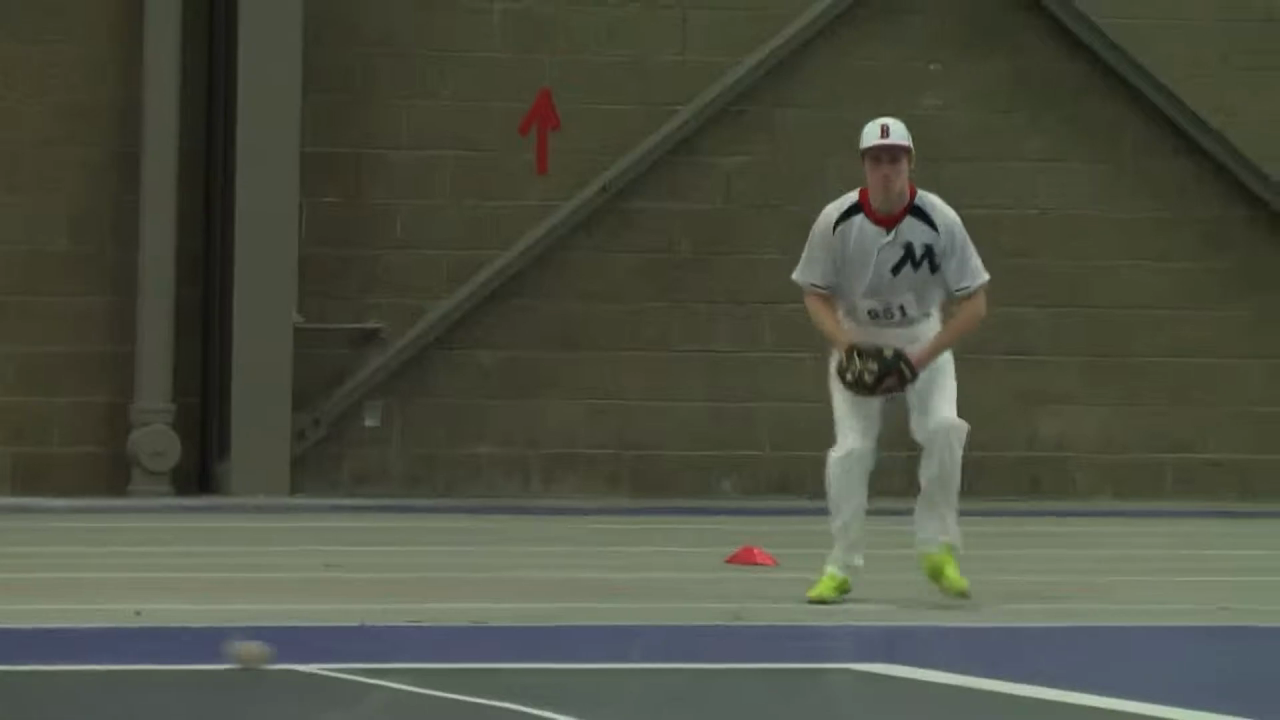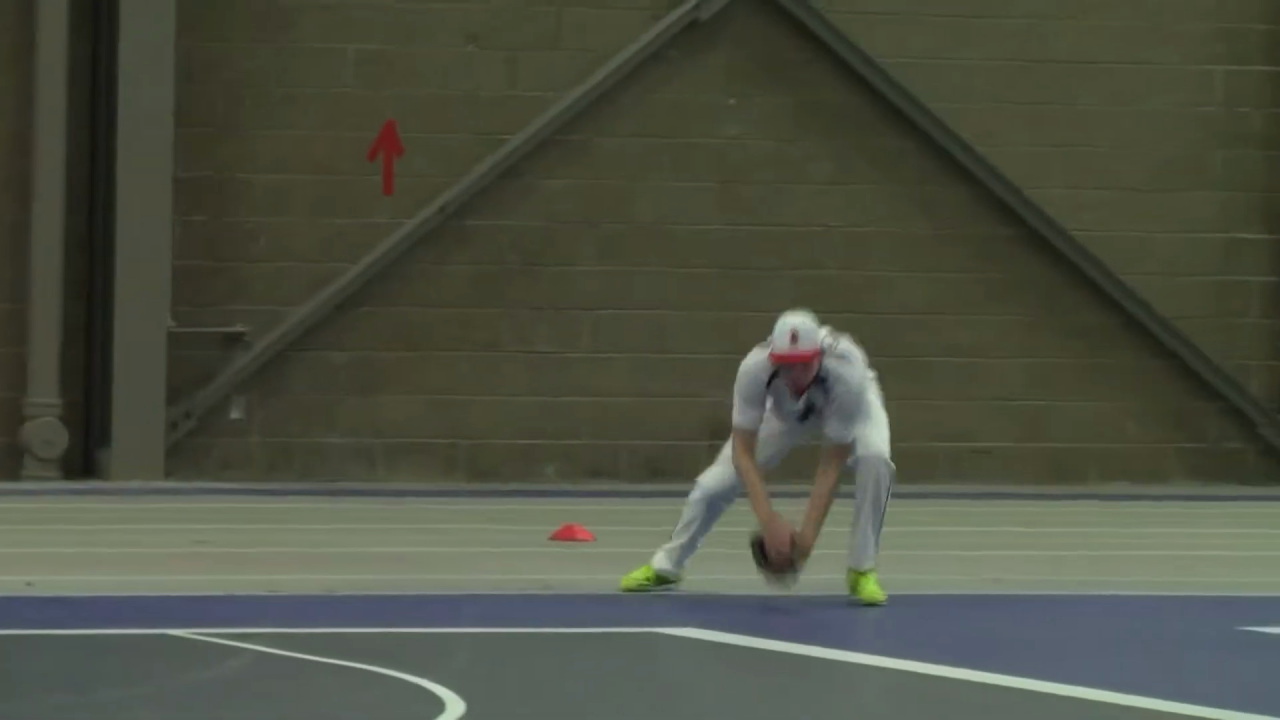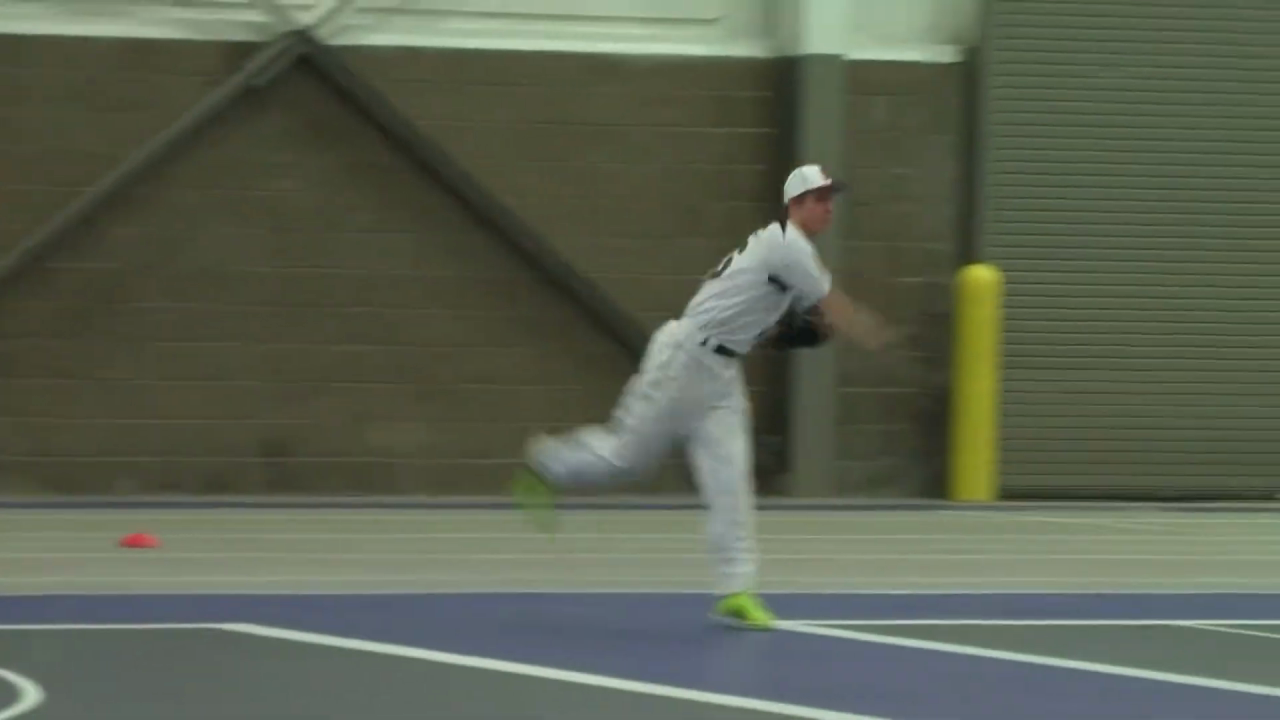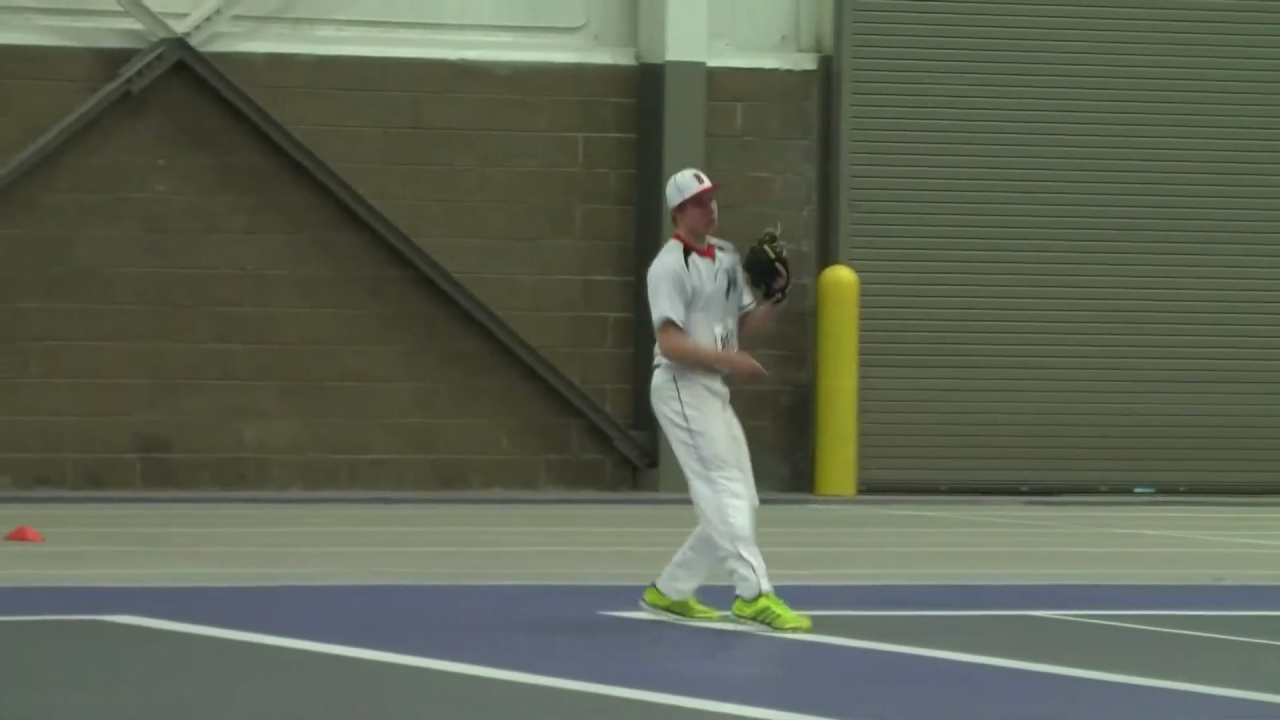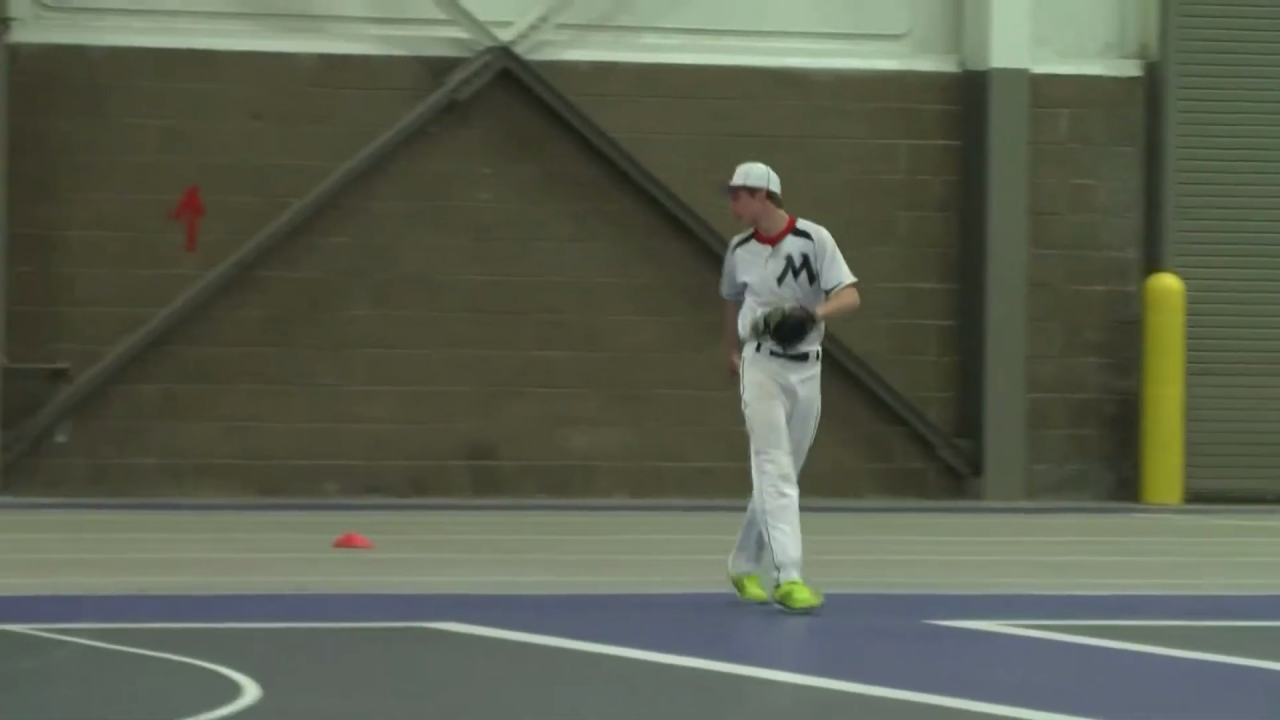
dt=1s
person 1, frame 1
left shoulder: (940, 220)
right shoulder: (835, 221)
left elbow: (975, 303)
right elbow: (816, 298)
left wrist: (926, 357)
right wrist: (849, 351)
left hip: (923, 339)
right hip: (857, 339)
left knee: (943, 428)
right knee: (852, 448)
person 1, frame 2
left shoulder: (846, 378)
right shoulder: (756, 369)
left elbow: (833, 463)
right elbow: (743, 452)
left wrist: (810, 531)
right wrist: (769, 524)
left hip: (847, 409)
right hip: (786, 412)
left knee: (875, 460)
right knee: (716, 486)
left ankle: (861, 572)
right ankle: (666, 567)
person 1, frame 3
left shoulder: (769, 246)
right shoulder: (787, 242)
left elbow: (720, 287)
right elbow: (834, 313)
left wrist: (774, 312)
right wrist: (875, 333)
left hip: (717, 364)
right hip: (685, 355)
left knee: (730, 482)
right knee: (629, 453)
left ankle: (737, 593)
right ankle: (549, 463)
person 1, frame 4
left shoulder: (726, 256)
right shoulder: (669, 267)
left elbow: (748, 319)
right elbow: (670, 345)
left wrist: (771, 297)
right wrist: (727, 359)
left hip: (715, 391)
right hip: (683, 390)
left knee: (736, 498)
right knee: (729, 489)
left ankle: (669, 589)
person 1, frame 5
left shoulder: (813, 239)
right shoulder: (739, 248)
left elbow: (849, 297)
left wrist: (813, 313)
right wrist: (730, 349)
left hip: (804, 369)
right hip: (760, 365)
left knee: (783, 476)
right knee: (774, 468)
left ankle: (745, 566)
right ankle: (789, 578)
